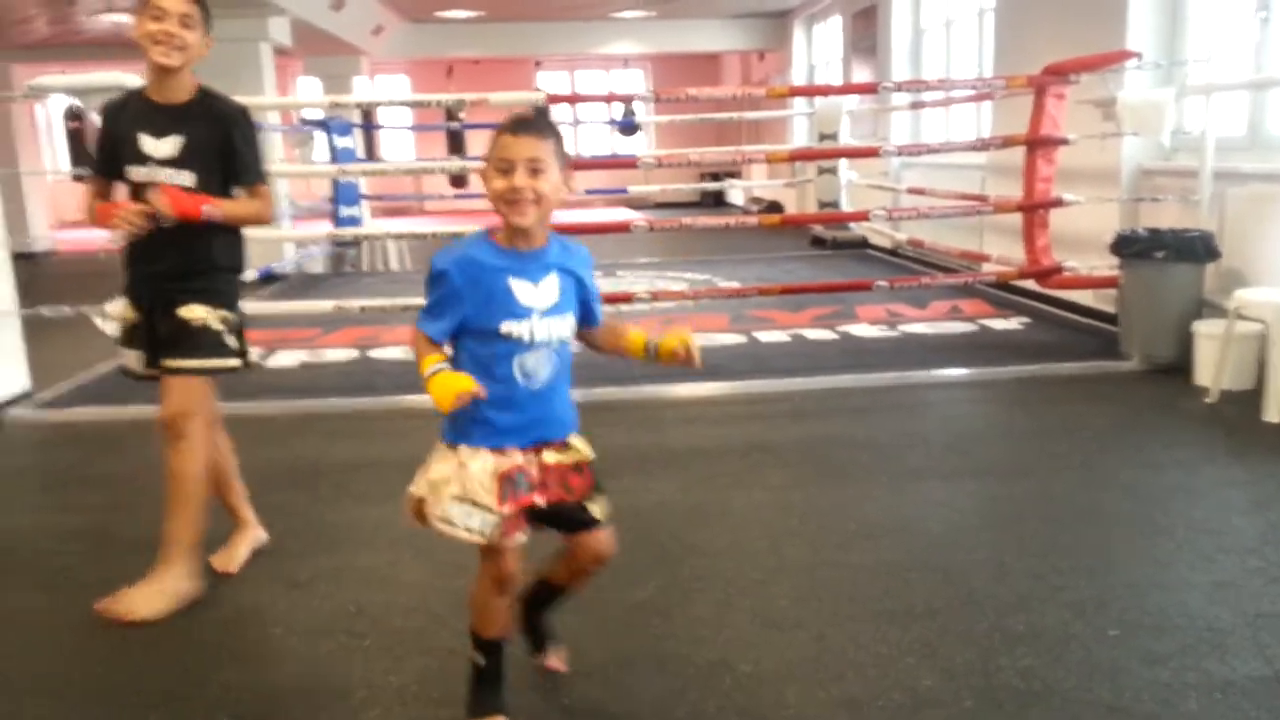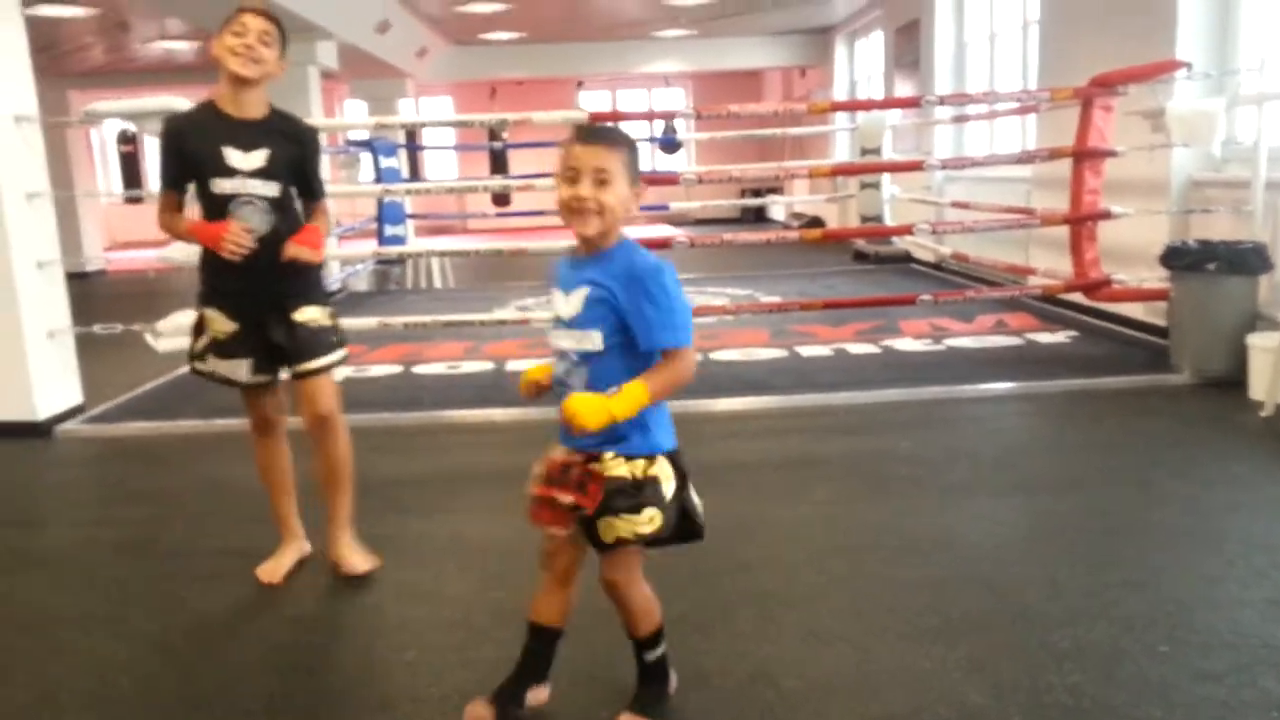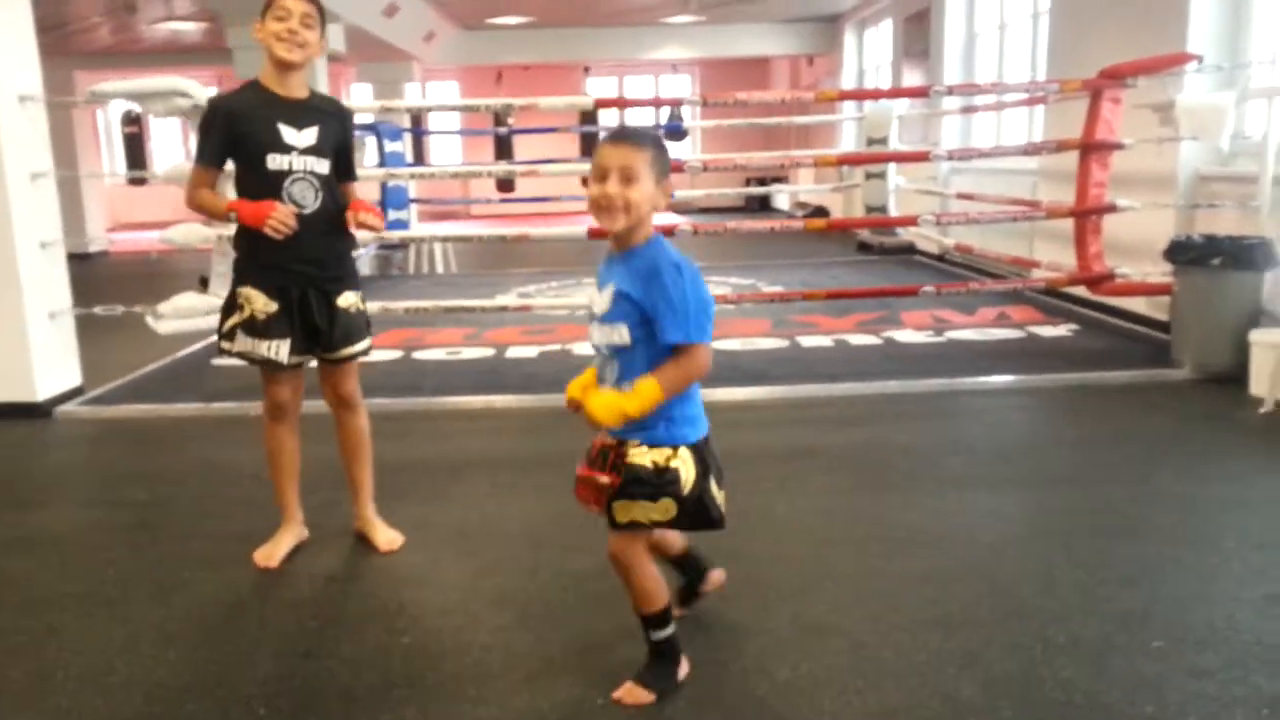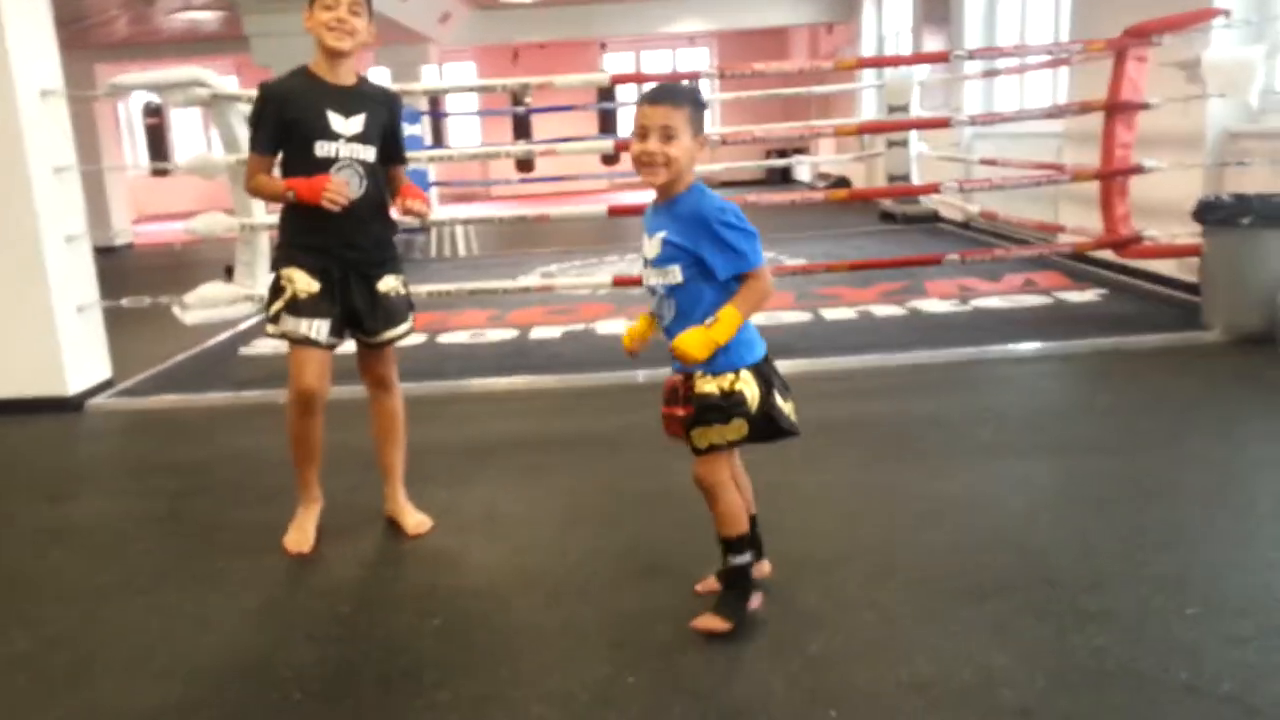
dt=0.3s
person 1, frame 1
left shoulder: (573, 263)
right shoulder: (459, 267)
left elbow: (596, 332)
right elbow: (428, 340)
left wrist: (661, 345)
right wrist: (439, 379)
left hip: (555, 440)
right hip: (482, 447)
left knee: (596, 546)
right knee: (499, 569)
left ankle: (531, 612)
person 1, frame 2
left shoulder: (643, 274)
right shoulder: (569, 269)
left elbow: (678, 365)
left wrist: (614, 407)
right wrist: (546, 376)
left hip: (631, 449)
right hip: (578, 446)
left knee: (620, 571)
right knee: (558, 559)
person 1, frame 3
left shoulder: (665, 269)
right shoulder: (611, 264)
left elbow: (696, 359)
left wrist: (626, 404)
right wrist: (588, 384)
left hip: (664, 436)
right hip: (626, 433)
left knee: (625, 547)
right knee: (637, 528)
left ankle: (667, 659)
right ankle: (698, 573)
person 1, frame 4
left shoulder: (710, 213)
right shoulder: (656, 213)
left elbow: (759, 282)
left wrist: (712, 334)
right wrist: (646, 325)
left hip: (727, 366)
right hip: (693, 368)
left knee: (710, 472)
right knee: (724, 461)
left ankle: (739, 589)
right ankle: (749, 557)
person 2, frame 1
left shoulder: (226, 119)
right shoulder: (118, 115)
left elbow: (261, 205)
right elbow: (95, 202)
left wrist: (197, 206)
right wrist: (115, 214)
left hip: (205, 283)
right hip: (147, 286)
left knee: (184, 417)
right knee: (195, 417)
left ankle: (174, 569)
right ankle: (246, 523)
person 2, frame 2
left shoulder: (296, 135)
right shoulder: (185, 130)
right elbow: (168, 216)
left wrist: (313, 237)
right wrist: (207, 234)
left hip: (295, 291)
right hip: (229, 298)
left knee: (323, 411)
right knee: (263, 418)
left ankle: (343, 535)
right ankle: (291, 537)
person 2, frame 3
left shoulder: (336, 116)
right shoulder: (232, 108)
right elbow: (197, 195)
left wrist: (362, 211)
right wrist: (249, 211)
left hip: (332, 274)
right hip: (266, 278)
left knee: (346, 395)
right knee: (280, 402)
left ankle: (367, 512)
right ankle: (291, 522)
person 2, frame 4
left shoulder: (383, 102)
right shoulder: (282, 94)
right elbow: (255, 180)
left wrist: (410, 195)
right wrist: (302, 189)
left hip: (374, 257)
right hip: (308, 259)
left knee: (383, 376)
right knee: (308, 388)
left ankle: (396, 495)
right ankle: (308, 499)
